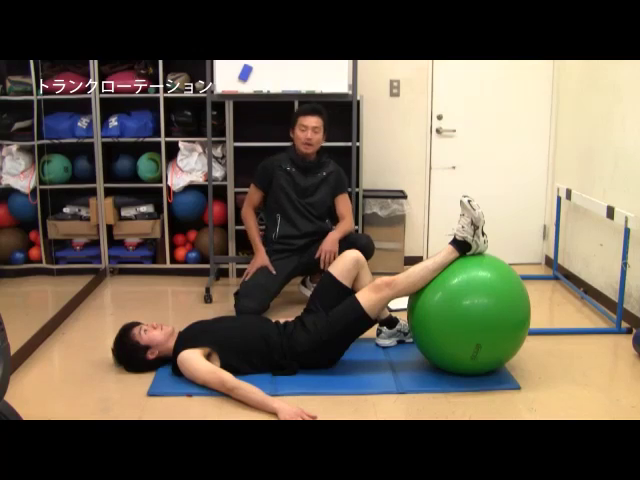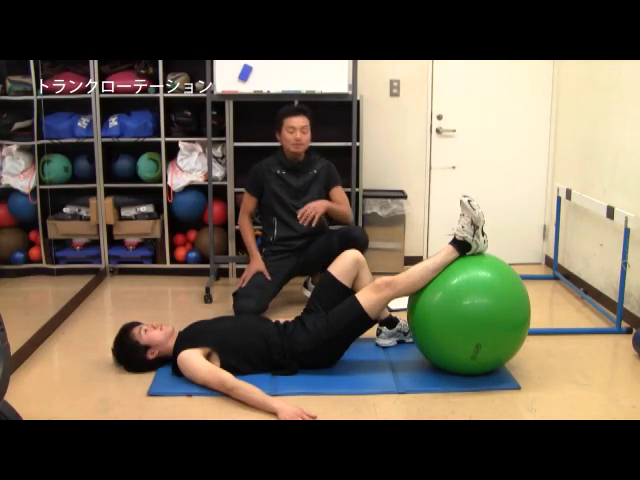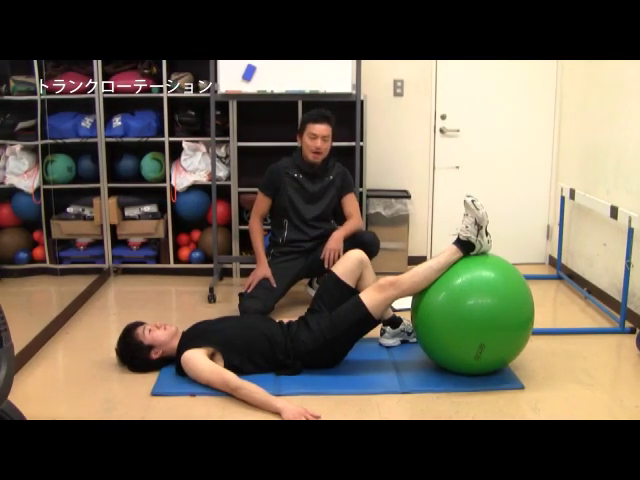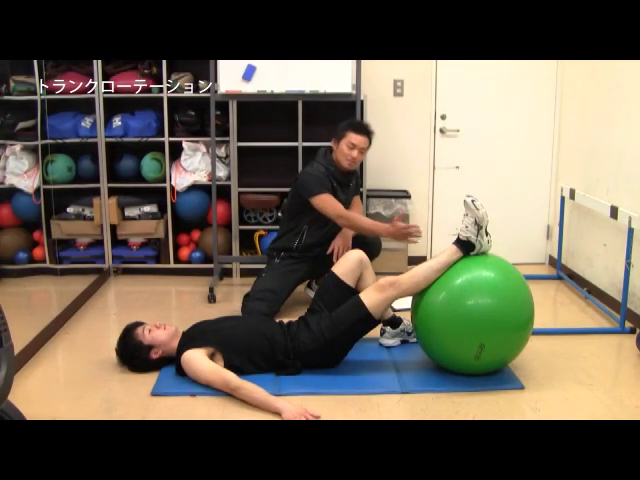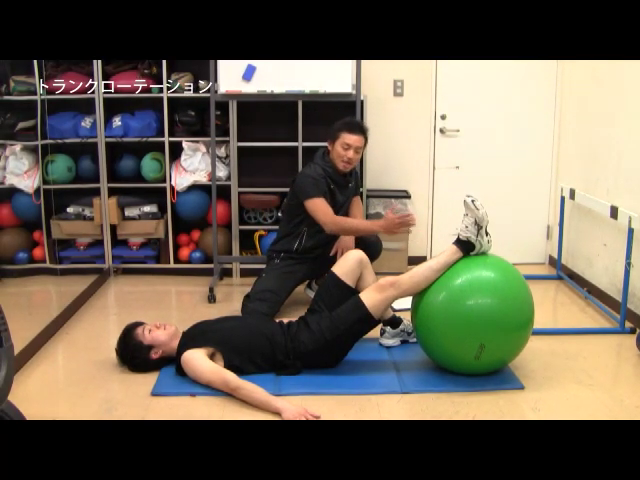
dt=1s
person 1, frame 1
left shoulder: (190, 334)
right shoulder: (186, 358)
right elbow: (227, 383)
right wrist: (277, 406)
left hip: (297, 328)
right hip: (305, 348)
left knee: (354, 257)
right knee: (383, 286)
right ankle: (461, 245)
person 1, frame 2
left shoulder: (190, 333)
right shoulder: (186, 358)
right elbow: (227, 382)
right wrist: (278, 406)
left hip: (297, 327)
right hip: (306, 348)
left knee: (353, 257)
right knee: (384, 286)
right ankle: (461, 244)
person 1, frame 3
left shoulder: (194, 333)
right shoulder: (190, 358)
right elbow: (232, 383)
right wrist: (281, 406)
left hip: (301, 327)
right hip: (309, 348)
left knee: (358, 257)
right knee: (388, 285)
right ankle: (465, 244)
person 1, frame 4
left shoulder: (194, 333)
right shoulder: (190, 358)
right elbow: (231, 383)
right wrist: (281, 406)
left hip: (302, 327)
right hip: (309, 348)
left knee: (357, 257)
right knee: (388, 286)
right ankle: (465, 245)
person 1, frame 5
left shoulder: (194, 333)
right shoulder: (190, 358)
right elbow: (231, 382)
right wrist: (281, 406)
left hip: (302, 328)
right hip: (309, 348)
left knee: (357, 257)
right knee: (388, 286)
right ankle: (464, 245)
person 2, frame 1
left shoulder: (333, 173)
right shoulder: (273, 166)
left elbow: (347, 220)
right elbow: (248, 209)
left wrist: (334, 235)
right wrist: (259, 251)
left hip: (318, 247)
right hip: (279, 251)
left knee: (364, 244)
right knee: (247, 308)
left ankle: (316, 280)
person 2, frame 2
left shoulder: (324, 168)
right shoulder: (263, 170)
left elbow: (348, 216)
right elbow: (245, 216)
left wrist: (325, 204)
right wrist: (255, 257)
left hip: (315, 246)
right hip: (277, 252)
left knee: (356, 236)
right knee: (245, 308)
left ankle: (318, 280)
person 2, frame 3
left shoulder: (339, 174)
right shoulder: (279, 171)
left elbow: (355, 219)
right elbow: (256, 219)
left wrist: (339, 234)
right wrist: (262, 263)
left hip: (322, 248)
right hip: (285, 253)
left knee: (369, 241)
right knee: (251, 309)
person 2, frame 4
left shoulder: (351, 175)
right shoulder: (312, 176)
left elbow: (356, 215)
right elbow: (341, 216)
left wrist: (347, 233)
right wrist: (389, 230)
left hip: (326, 249)
right hip: (291, 254)
left knee: (371, 243)
right knee: (255, 312)
left ankle: (322, 283)
person 2, frame 5
left shoulder: (351, 175)
right shoulder: (310, 177)
left elbow: (356, 218)
right elbow: (330, 224)
left wrist: (348, 235)
right wrist: (381, 226)
left hip: (326, 249)
right hip: (291, 255)
left knee: (371, 245)
right knee: (255, 313)
left ankle: (322, 284)
